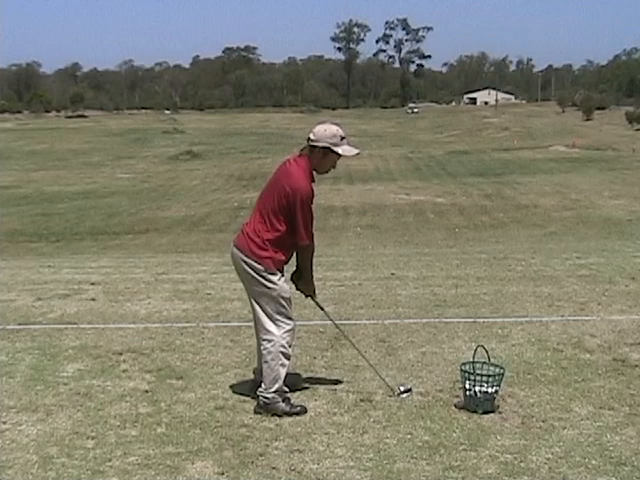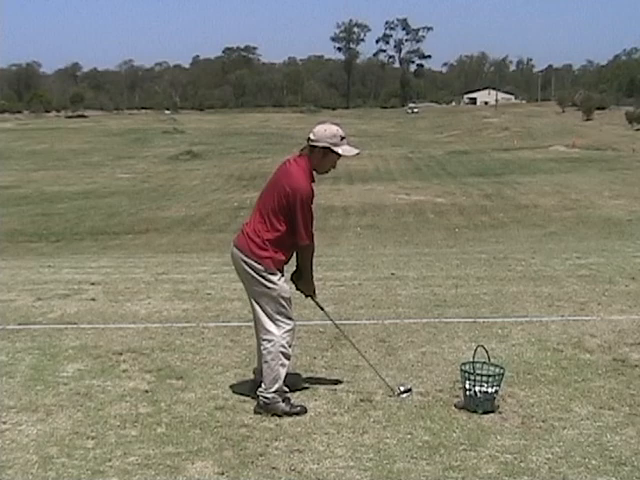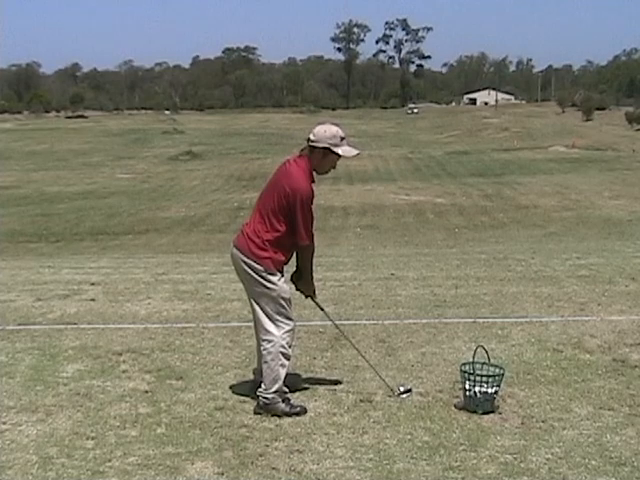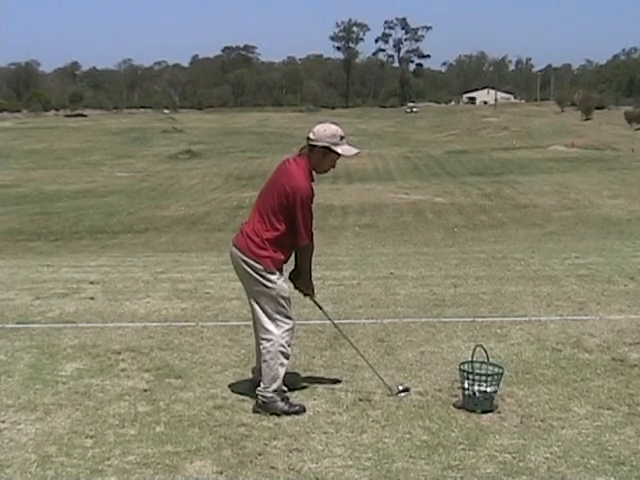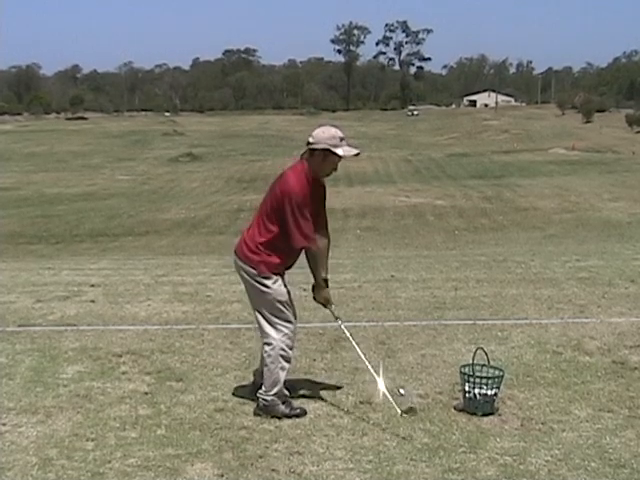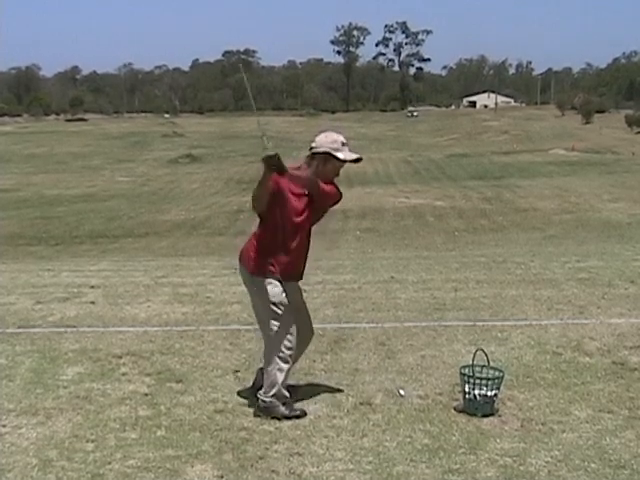
dt=0.5s
person 1, frame 1
left shoulder: (293, 165)
right shoulder: (301, 185)
right elbow: (305, 240)
left wrist: (299, 271)
right wrist: (306, 278)
left hip: (246, 248)
right hip: (261, 260)
left knee: (269, 323)
right knee: (280, 328)
left ankle: (266, 378)
right ankle: (270, 397)
person 1, frame 2
left shoulder: (293, 165)
right shoulder: (301, 186)
right elbow: (305, 240)
left wrist: (300, 271)
right wrist: (307, 278)
left hip: (245, 248)
right hip: (260, 260)
left knee: (268, 323)
right knee: (280, 327)
left ankle: (265, 377)
right ankle: (270, 397)
person 1, frame 3
left shoulder: (293, 166)
right shoulder: (301, 186)
right elbow: (305, 240)
left wrist: (299, 272)
right wrist: (306, 278)
left hip: (246, 249)
right hip: (260, 260)
left knee: (268, 324)
right knee: (280, 328)
left ankle: (265, 378)
right ankle: (270, 397)
person 1, frame 4
left shoulder: (292, 165)
right shoulder: (301, 185)
right elbow: (304, 239)
left wrist: (298, 270)
right wrist: (305, 277)
left hip: (245, 248)
right hip: (260, 259)
left knee: (267, 322)
right knee: (279, 327)
left ankle: (264, 377)
right ankle: (269, 396)
person 1, frame 5
left shoulder: (316, 184)
right shoulder: (294, 185)
left elbow: (321, 232)
right elbow: (307, 240)
left wrist: (324, 280)
right wrist: (320, 282)
left hip: (267, 261)
right hip: (259, 263)
left knee: (281, 326)
right knee: (282, 330)
left ankle: (265, 380)
right ankle: (270, 399)
person 1, frame 6
left shoulder: (330, 192)
right shoulder: (276, 178)
left elbow: (310, 185)
right elbow: (259, 209)
left wrist: (284, 170)
right wrist: (268, 173)
left hip: (288, 273)
right hip: (261, 267)
left knee: (302, 332)
right knee: (282, 334)
left ankle: (266, 382)
right ankle: (269, 400)
